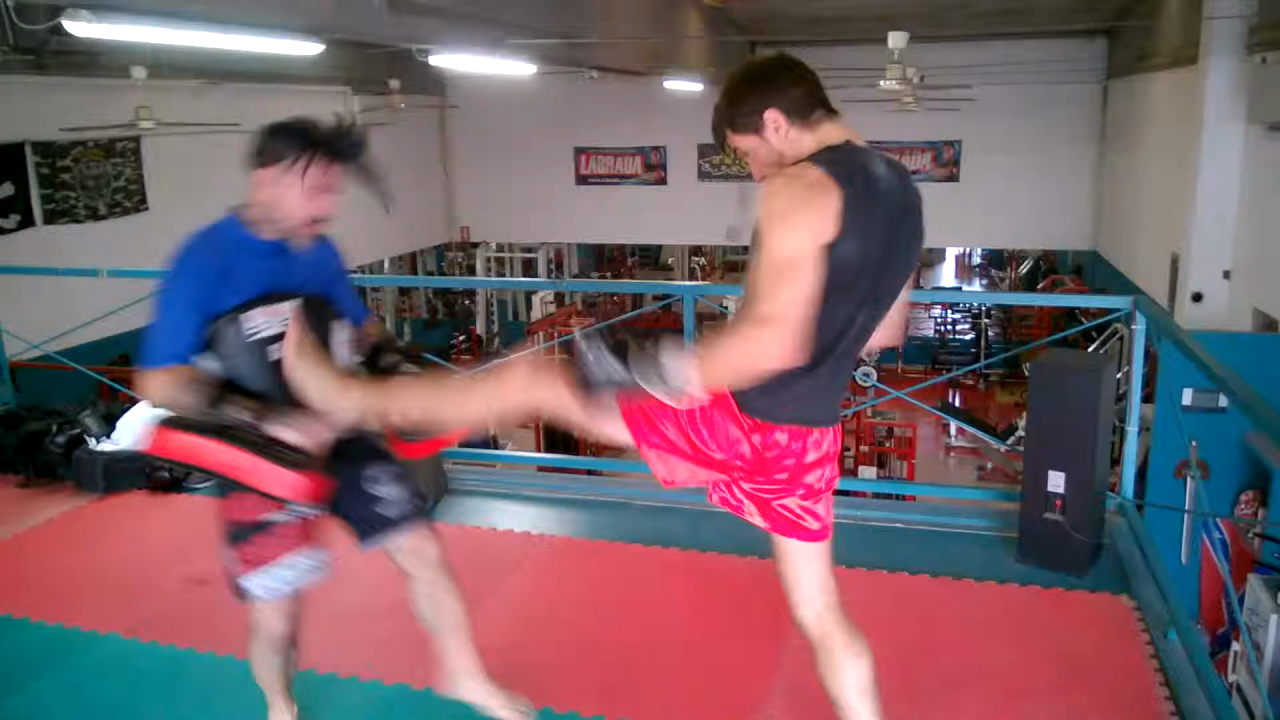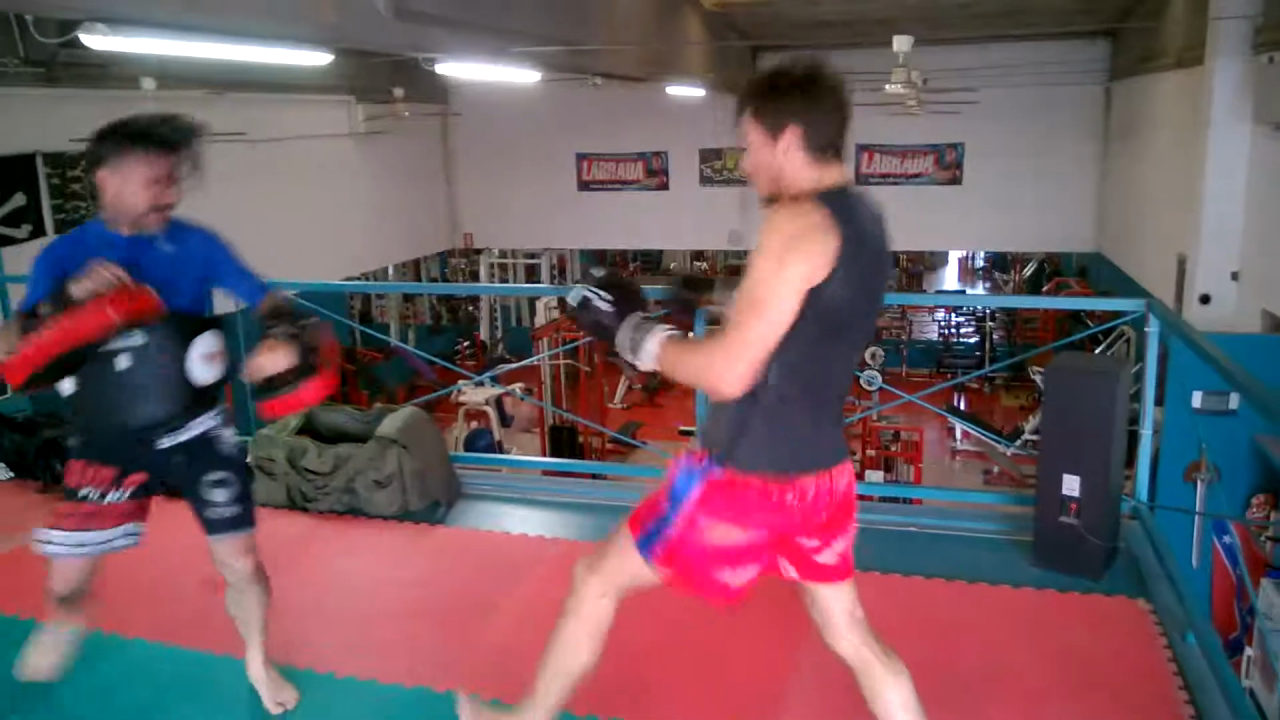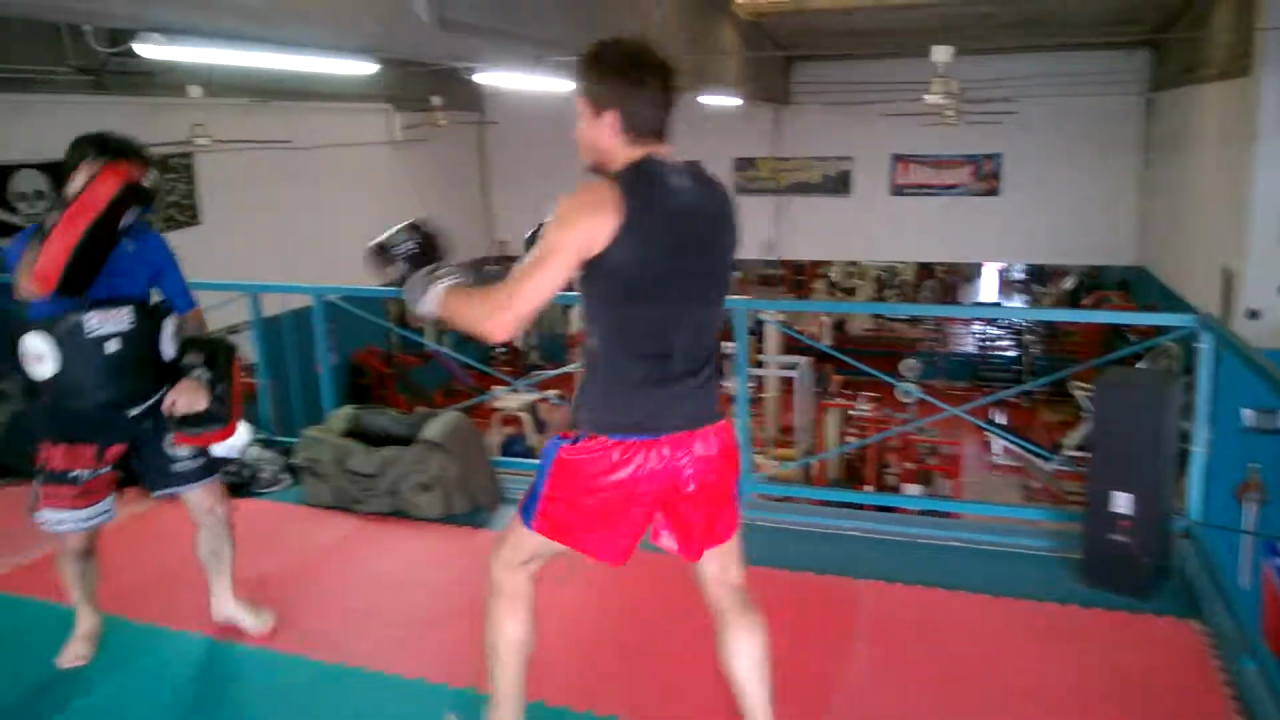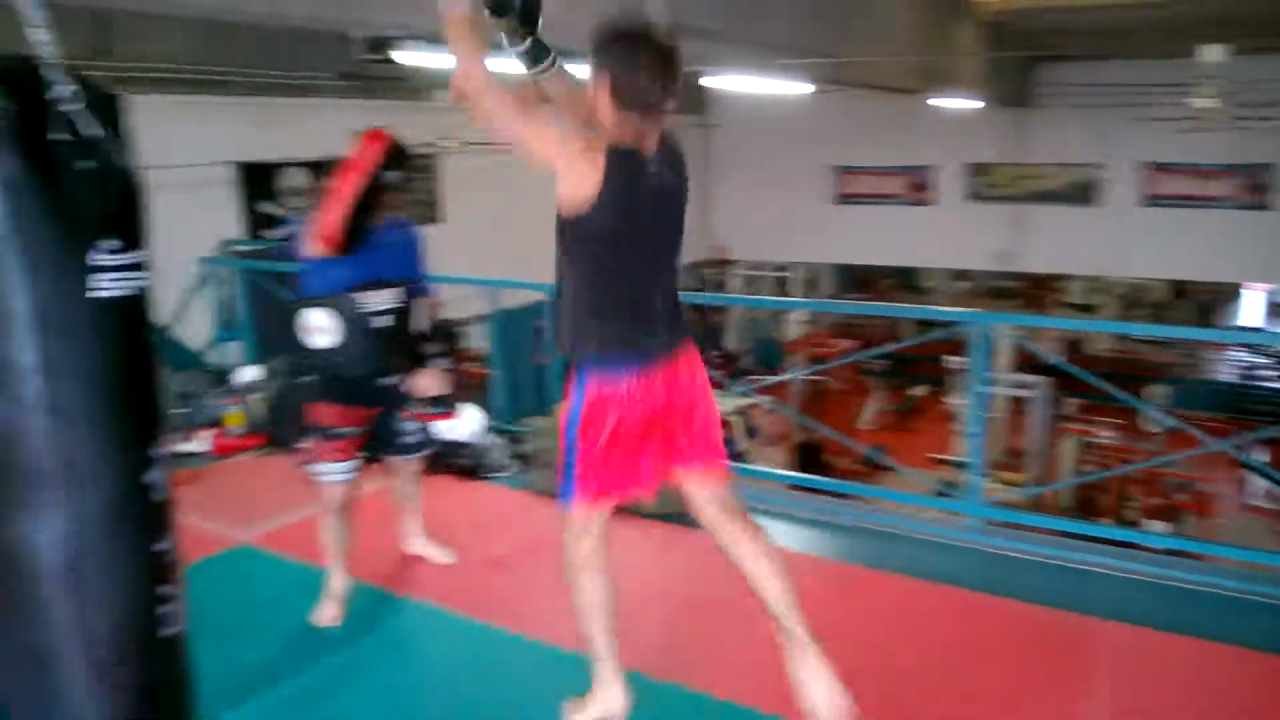
dt=0.3s
person 1, frame 1
left shoulder: (798, 191)
right shoulder: (900, 190)
left elbow: (773, 341)
right elbow: (886, 327)
left wrist: (651, 370)
left hip: (736, 417)
right hip: (812, 437)
left knee: (535, 381)
right knee: (821, 618)
left ankle: (339, 399)
person 1, frame 2
left shoulder: (796, 228)
right shoulder: (865, 222)
left elbow: (730, 372)
left wrist: (637, 335)
left hip: (747, 479)
right hip: (822, 477)
left knee: (595, 581)
right knee: (854, 640)
person 1, frame 3
left shoulder: (595, 204)
right shoulder: (714, 196)
left elbow: (502, 320)
left wrist: (426, 285)
left hip: (612, 447)
right hip: (702, 436)
left knee: (510, 566)
right knee: (729, 599)
person 1, frame 4
left shoulder: (584, 159)
right shoulder: (666, 157)
left elbow: (478, 89)
left hip: (612, 386)
right hip: (676, 369)
left knee: (582, 541)
right knee: (726, 516)
right ankle: (803, 654)
person 2, frame 1
left shoulder: (318, 251)
right shoulder: (203, 262)
left elbow: (365, 327)
right elbow: (159, 382)
right wrist: (273, 421)
left hip: (341, 433)
left knee: (423, 557)
right knee: (273, 620)
person 2, frame 2
left shoulder: (195, 245)
right shoulder: (65, 257)
left elbow: (265, 303)
left wrist: (279, 340)
right wrist: (71, 297)
left hip: (196, 430)
right hip: (112, 439)
left knee: (240, 563)
right knee: (66, 582)
left ankle: (258, 663)
right ankle: (66, 623)
person 2, frame 3
left shoulder: (147, 243)
right shoulder: (30, 247)
left elbow: (188, 316)
right elbow: (34, 287)
left wrist: (195, 375)
left hip: (150, 405)
right hip: (75, 420)
left knee: (210, 503)
right knee: (75, 541)
left ankle: (224, 599)
right ankle: (87, 621)
person 2, frame 4
left shoulder: (402, 234)
left elbow: (421, 301)
right elbow: (319, 248)
left wrist: (433, 363)
left hip: (395, 377)
right hip: (341, 383)
left knee: (409, 465)
right knee: (336, 494)
left ankle: (414, 535)
right ankle: (336, 582)
